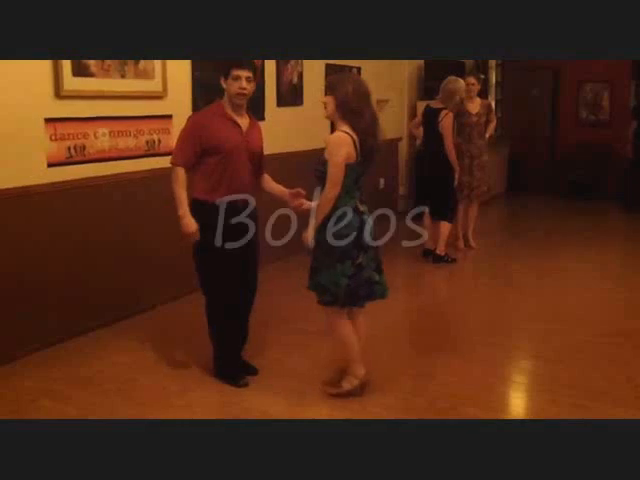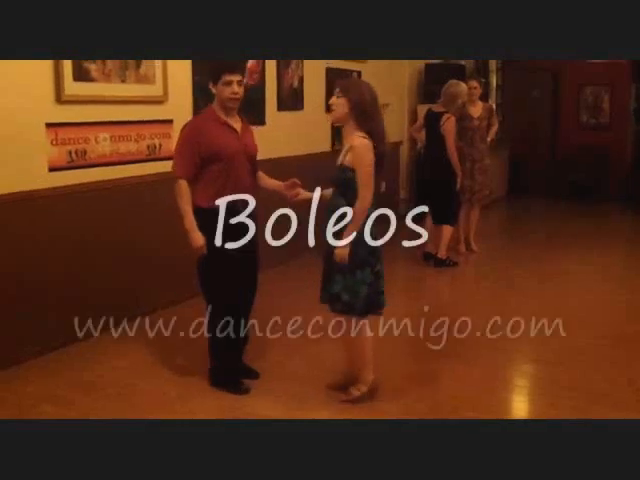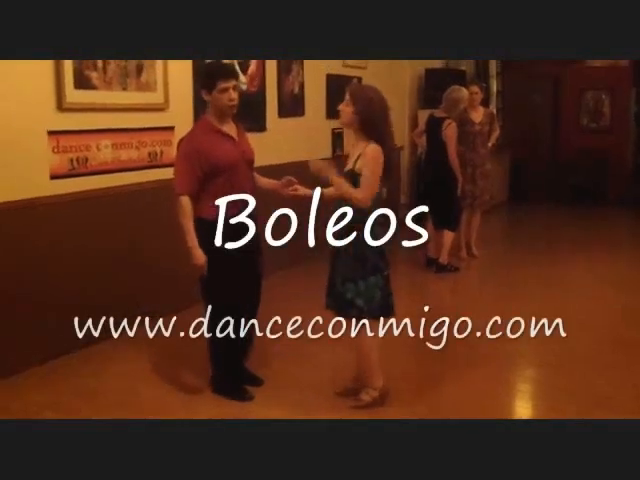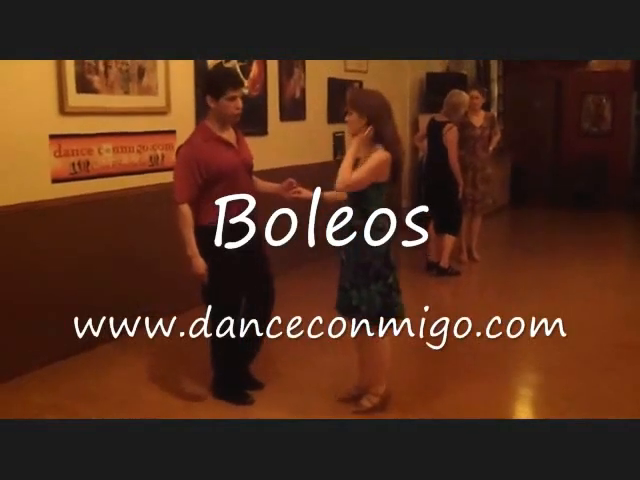
dt=0.5s
person 1, frame 1
left shoulder: (254, 127)
right shoulder: (203, 121)
right elbow: (180, 166)
left wrist: (284, 194)
right wrist: (185, 213)
left hip: (245, 214)
right hip: (211, 215)
left knee: (245, 290)
right knee: (220, 292)
left ankle: (236, 355)
right ankle: (224, 362)
person 1, frame 2
left shoulder: (245, 128)
right shoulder: (197, 128)
right elbow: (181, 179)
left wrist: (279, 186)
right wrist: (192, 227)
left hip: (245, 218)
right hip: (215, 221)
left knee: (244, 294)
right knee: (222, 297)
left ankle: (236, 358)
right ankle: (221, 370)
person 1, frame 3
left shoulder: (239, 132)
right shoulder: (195, 141)
right elbow: (184, 196)
left wrist: (275, 185)
right wrist: (193, 246)
left hip: (245, 226)
right hip: (216, 231)
left knee: (248, 301)
right knee: (223, 306)
left ankle: (237, 365)
right ankle: (223, 377)
person 1, frame 4
left shoulder: (238, 138)
right shoulder: (194, 148)
right elbow: (184, 204)
left wrist: (277, 188)
right wrist: (194, 253)
left hip: (247, 229)
right hip: (218, 236)
left knee: (262, 298)
right knee: (225, 310)
left ankle: (240, 366)
right ankle: (224, 381)
person 2, frame 1
left shoulder: (339, 139)
right shoulder: (359, 137)
left elbow: (332, 191)
left wrist: (311, 227)
right wrist: (314, 205)
left hip: (341, 228)
right hip: (356, 224)
left knee: (334, 307)
right knee: (353, 306)
left ankle: (356, 372)
right ankle: (352, 368)
person 2, frame 2
left shoulder: (360, 144)
right shoulder: (353, 141)
left elbow: (364, 198)
left wrist: (346, 239)
right wrist: (313, 195)
left hip: (354, 237)
right hip: (347, 233)
left knee: (356, 312)
right knee: (351, 311)
left ankle: (367, 379)
right ankle: (354, 372)
person 2, frame 3
left shoulder: (373, 151)
right shoulder: (358, 147)
left elbow: (364, 199)
left wrist: (330, 174)
right wrist: (313, 192)
left hip: (366, 240)
right hip: (351, 237)
left knee: (365, 317)
right knee: (356, 315)
left ankle: (376, 385)
right ankle: (363, 377)
person 2, frame 4
left shoulder: (381, 156)
right shoulder: (367, 154)
left elbow: (343, 184)
left wrist: (354, 146)
right wrist: (313, 195)
left hip: (372, 245)
right hip: (357, 242)
left knee: (374, 322)
right knee: (358, 319)
left ankle: (379, 389)
right ankle: (365, 382)
person 3, frame 1
left shoulder: (429, 107)
right shoulder: (447, 115)
left elbow: (414, 126)
right elbow: (448, 147)
right wrist: (456, 169)
left hip: (425, 162)
right hip: (440, 166)
left knee: (429, 205)
right knee: (448, 207)
left ankle: (429, 247)
right ankle: (440, 252)
person 3, frame 2
left shoulder: (430, 111)
right shoulder: (449, 119)
left elbow: (415, 130)
right elbow: (451, 151)
right wrist: (459, 172)
left hip: (428, 166)
right hip: (443, 169)
left knee: (432, 209)
right knee: (450, 211)
left ankle: (430, 250)
right ankle: (441, 256)
person 3, frame 3
left shoulder: (432, 116)
right shoulder: (450, 125)
left elbow: (416, 135)
right elbow: (452, 156)
right wrist: (460, 178)
left hip: (430, 172)
right hip: (444, 175)
left knee: (433, 214)
right knee: (452, 216)
left ankle: (431, 255)
right ankle: (443, 261)
person 3, frame 4
left shoulder: (433, 120)
right shoulder: (451, 129)
left elbow: (418, 139)
right elbow: (453, 161)
right wrist: (460, 182)
left hip: (430, 176)
right hip: (445, 180)
left knee: (435, 218)
right knee: (453, 221)
left ankle: (432, 259)
right ankle: (444, 264)
person 4, frame 1
left shoulder: (486, 105)
right shoulder: (458, 106)
left elbow: (493, 121)
left wrist: (487, 135)
left hip: (480, 153)
right hip: (462, 152)
left knee: (475, 195)
right knee: (461, 195)
left ankle: (469, 234)
right ankle: (460, 236)
person 4, frame 2
left shoulder: (488, 109)
right shoulder: (460, 109)
left elbow: (494, 125)
left wrist: (488, 139)
left hip: (481, 157)
right hip: (463, 156)
left knee: (477, 199)
right knee: (463, 198)
left ankle: (471, 238)
right ankle: (461, 240)
person 4, frame 3
left shoulder: (489, 114)
right shoulder: (461, 115)
left elbow: (496, 131)
left wrist: (489, 144)
left hip: (482, 162)
right hip: (464, 162)
left knee: (478, 204)
right knee: (464, 204)
left ankle: (472, 243)
right ankle: (462, 245)
person 4, frame 4
left shoulder: (490, 118)
right shoulder: (461, 119)
left elbow: (497, 134)
left wrist: (490, 148)
left hip: (483, 166)
right hip: (464, 166)
left knee: (479, 208)
right knee: (465, 207)
left ankle: (473, 247)
right ankle: (463, 248)
